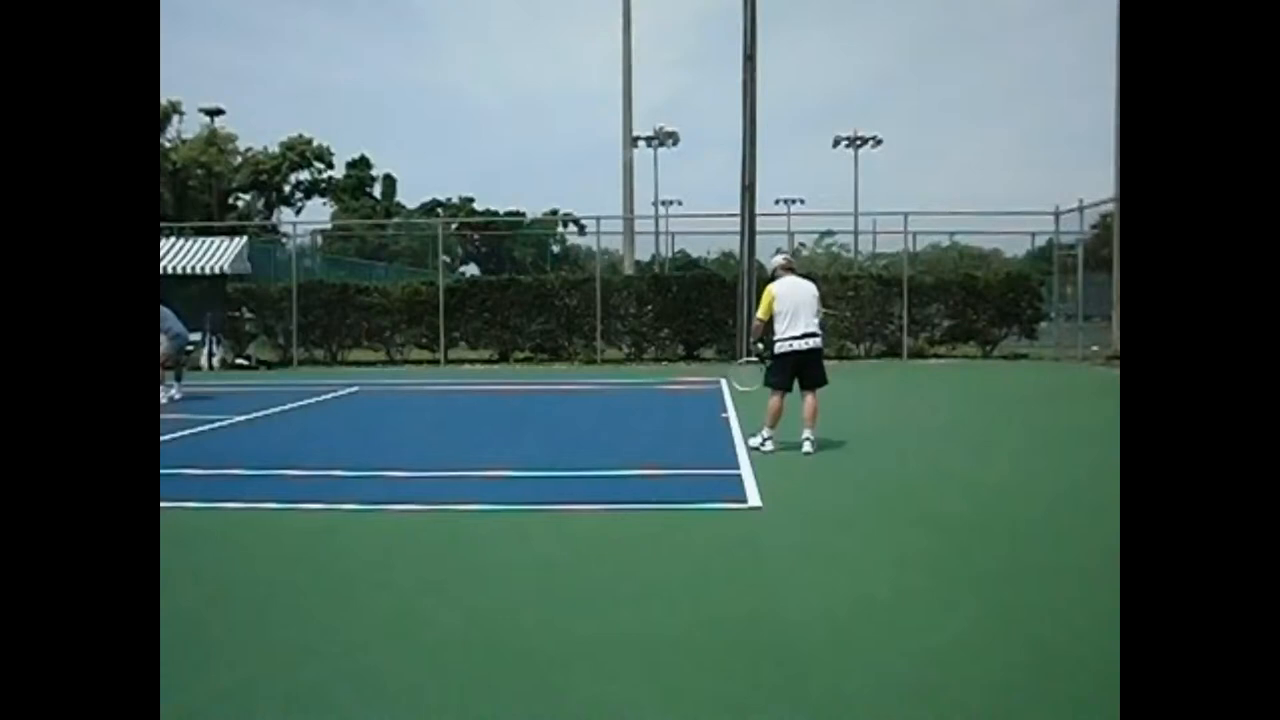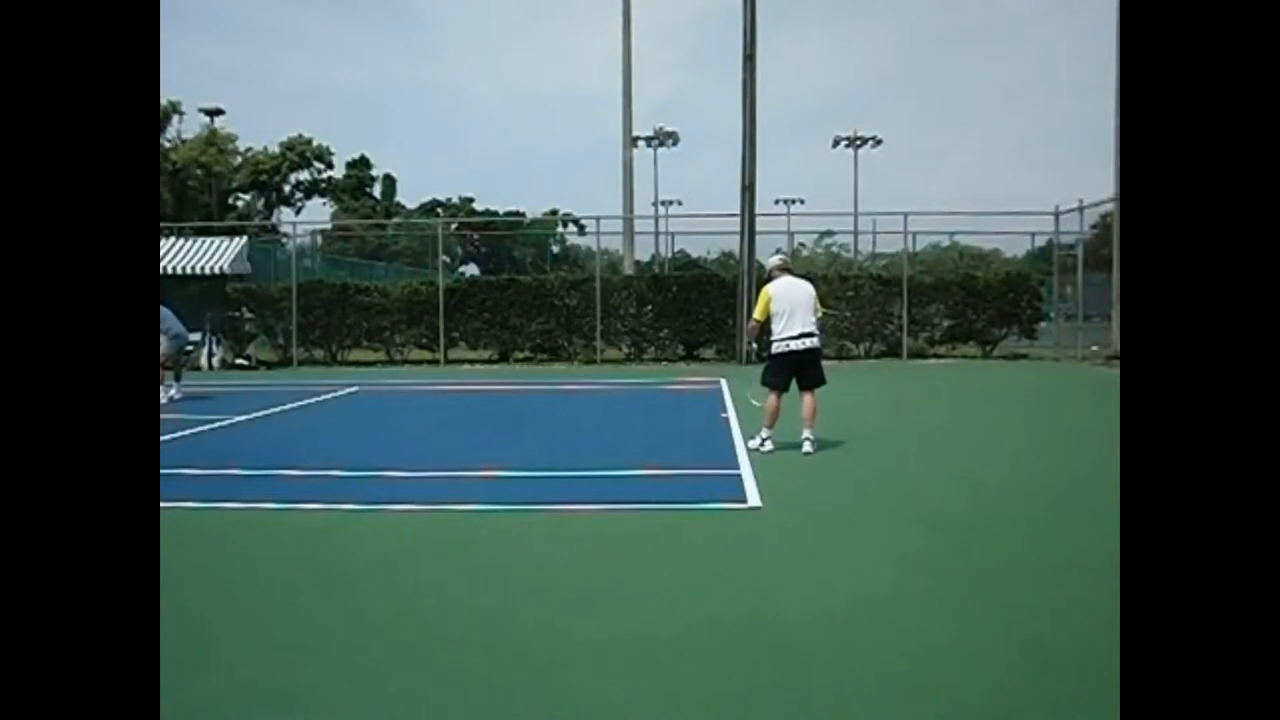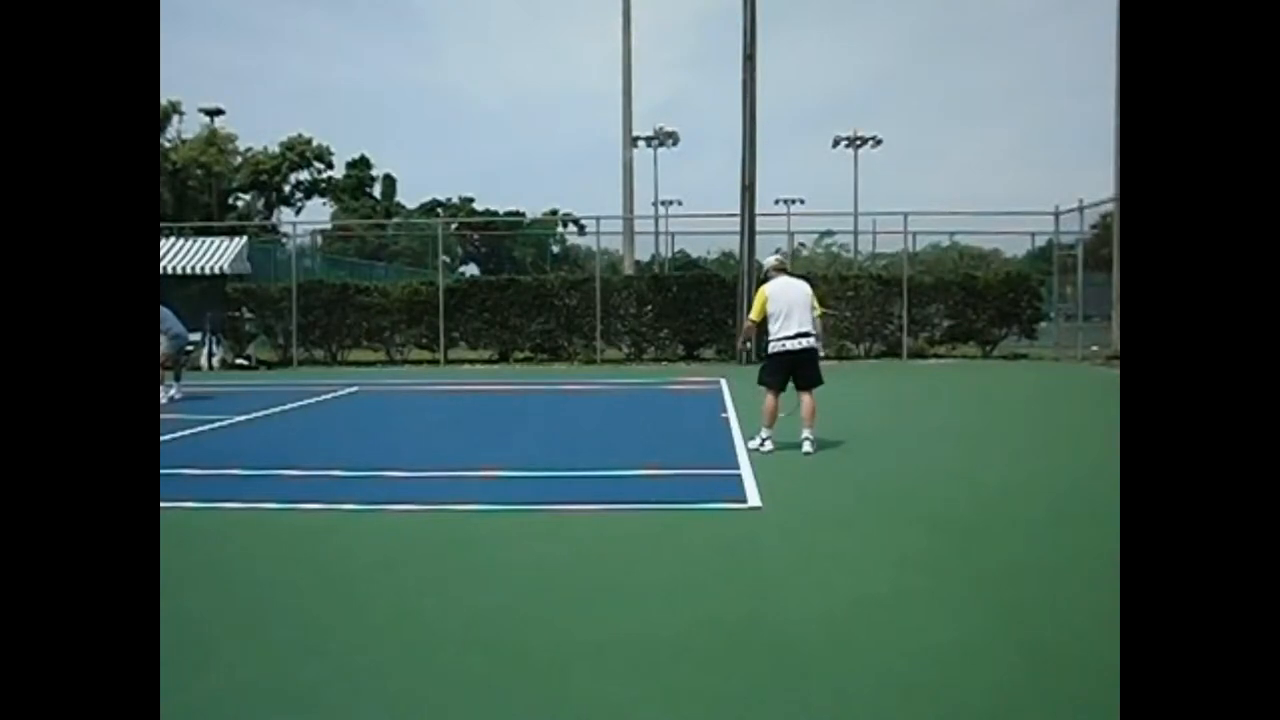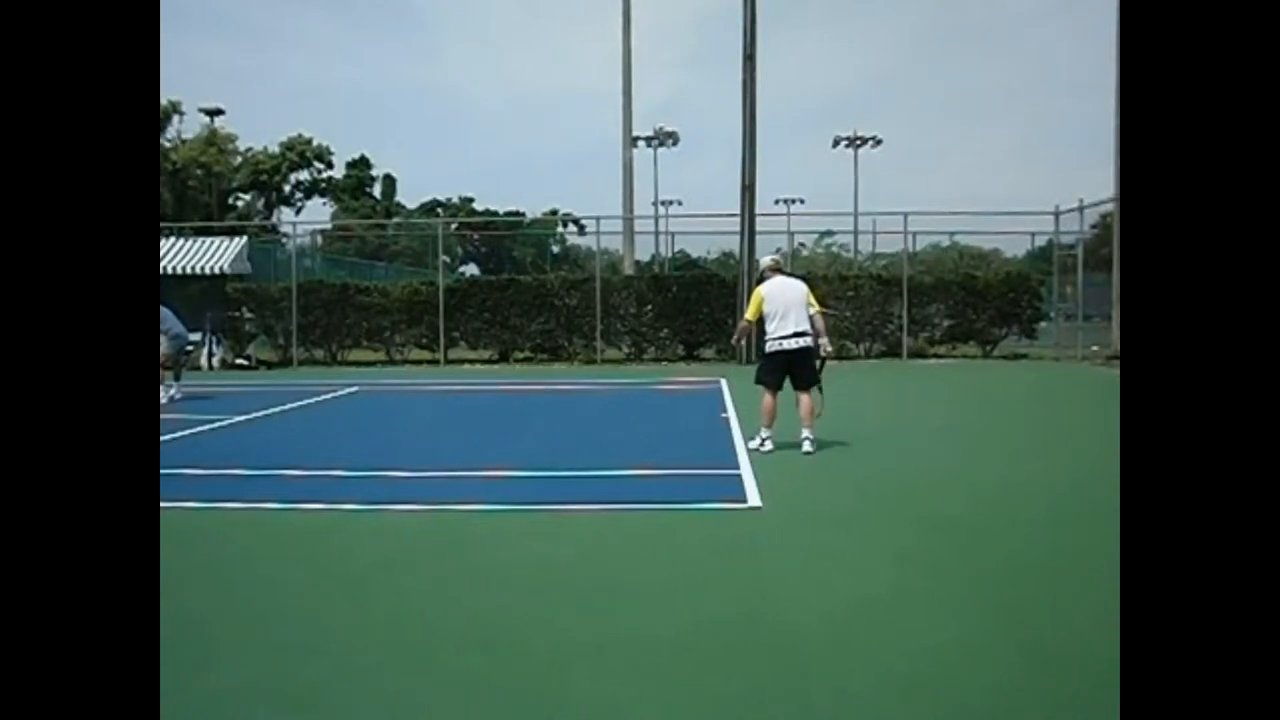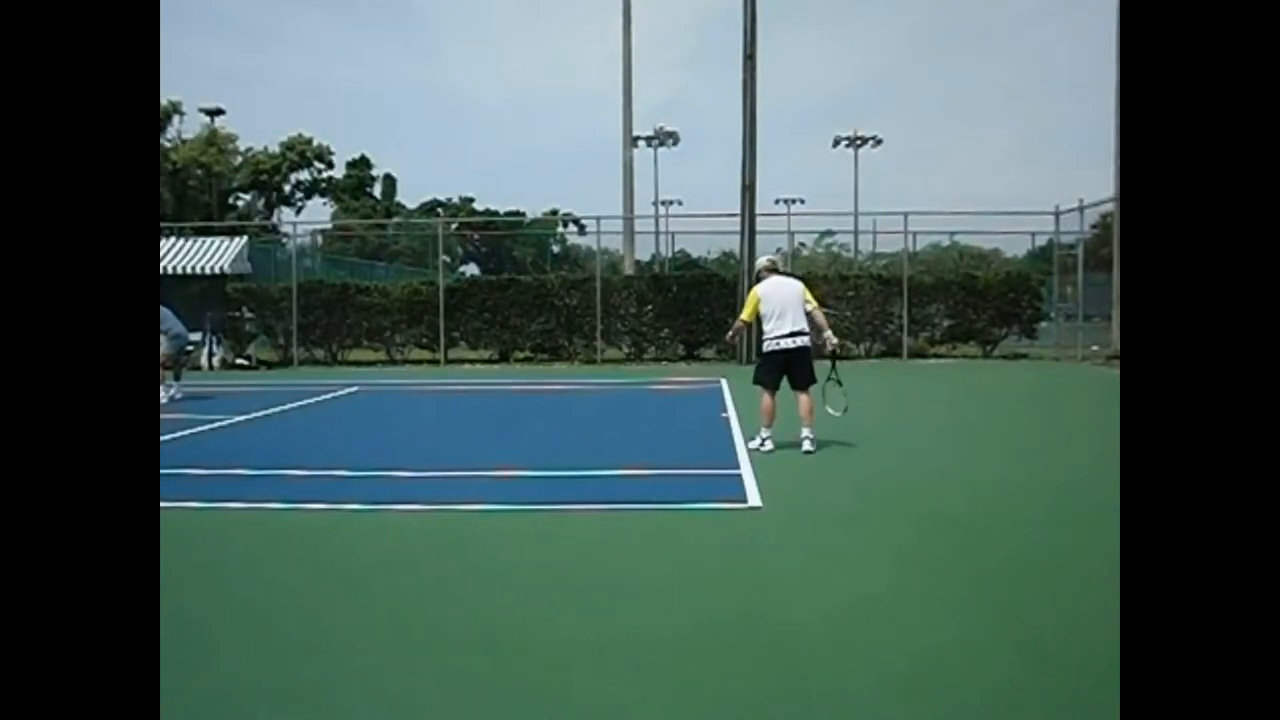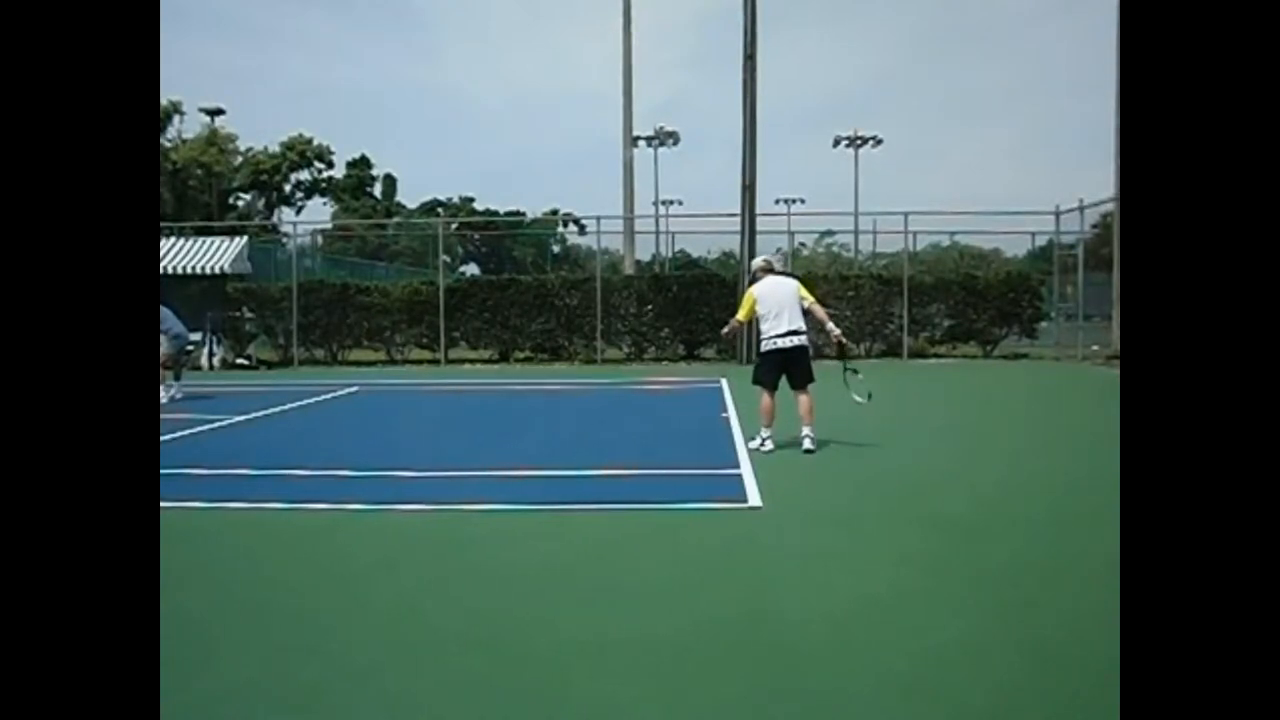
dt=0.4s
person 1, frame 1
left shoulder: (773, 288)
right shoulder: (811, 286)
left elbow: (759, 322)
right elbow: (818, 316)
left wrist: (755, 340)
left hip: (786, 346)
right hip: (811, 345)
left knee: (777, 393)
right knee: (809, 392)
left ankle: (766, 437)
right ankle: (808, 438)
person 1, frame 2
left shoulder: (770, 288)
right shoulder: (808, 286)
left elbow: (755, 323)
right elbow: (817, 317)
left wrist: (750, 340)
left hip: (783, 346)
right hip: (809, 344)
left knee: (774, 393)
right knee: (808, 392)
left ankle: (765, 437)
right ankle: (808, 438)
person 1, frame 3
left shoulder: (766, 289)
right shoulder: (805, 286)
left elbow: (751, 323)
right elbow: (816, 318)
left wrist: (744, 339)
right wrist: (818, 343)
left hip: (780, 346)
right hip: (806, 345)
left knee: (772, 392)
right knee: (806, 392)
left ankle: (765, 438)
right ankle: (807, 437)
person 1, frame 4
left shoulder: (762, 289)
right shoulder: (801, 285)
left elbow: (747, 322)
right elbow: (816, 315)
left wrist: (737, 337)
right wrist: (823, 339)
left hip: (777, 346)
right hip: (803, 344)
left knee: (770, 391)
right knee: (804, 391)
left ankle: (765, 437)
right ankle: (807, 437)
person 1, frame 5
left shoulder: (758, 289)
right shoulder: (797, 284)
left elbow: (743, 322)
right elbow: (814, 311)
left wrist: (732, 334)
right wrist: (827, 333)
left hip: (774, 346)
right hip: (800, 344)
left knee: (768, 391)
right knee: (803, 391)
left ankle: (765, 438)
right ankle: (807, 437)
person 1, frame 6
left shoulder: (755, 290)
right shoulder: (793, 283)
left elbow: (739, 322)
right elbow: (813, 305)
left wrist: (727, 330)
right wrist: (830, 326)
left hip: (772, 345)
right hip: (798, 342)
left knee: (767, 391)
right knee: (802, 390)
left ankle: (765, 437)
right ankle: (807, 435)
